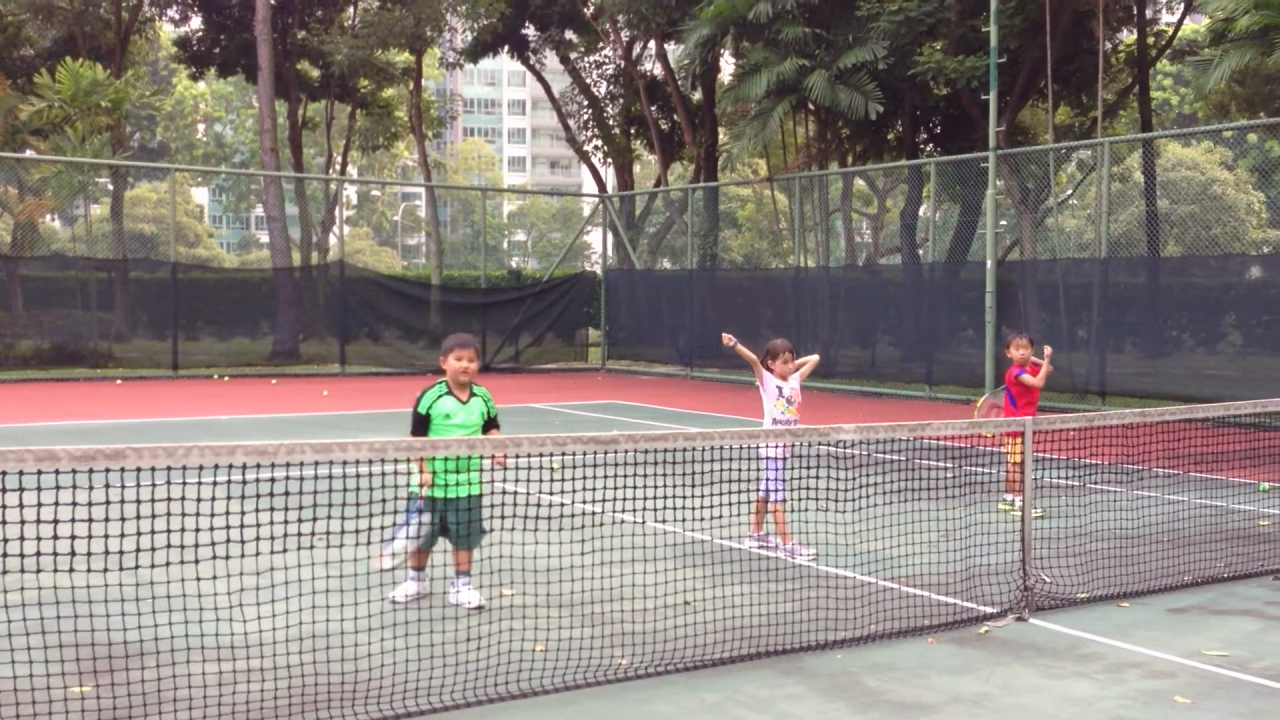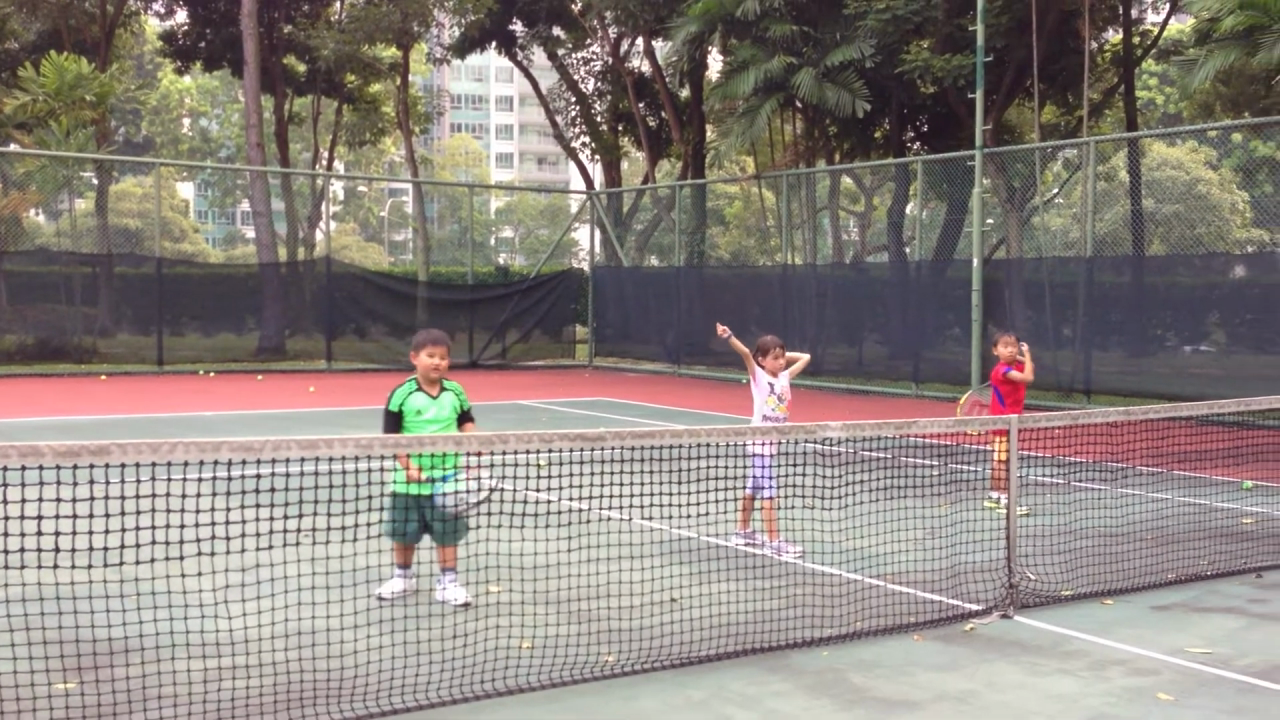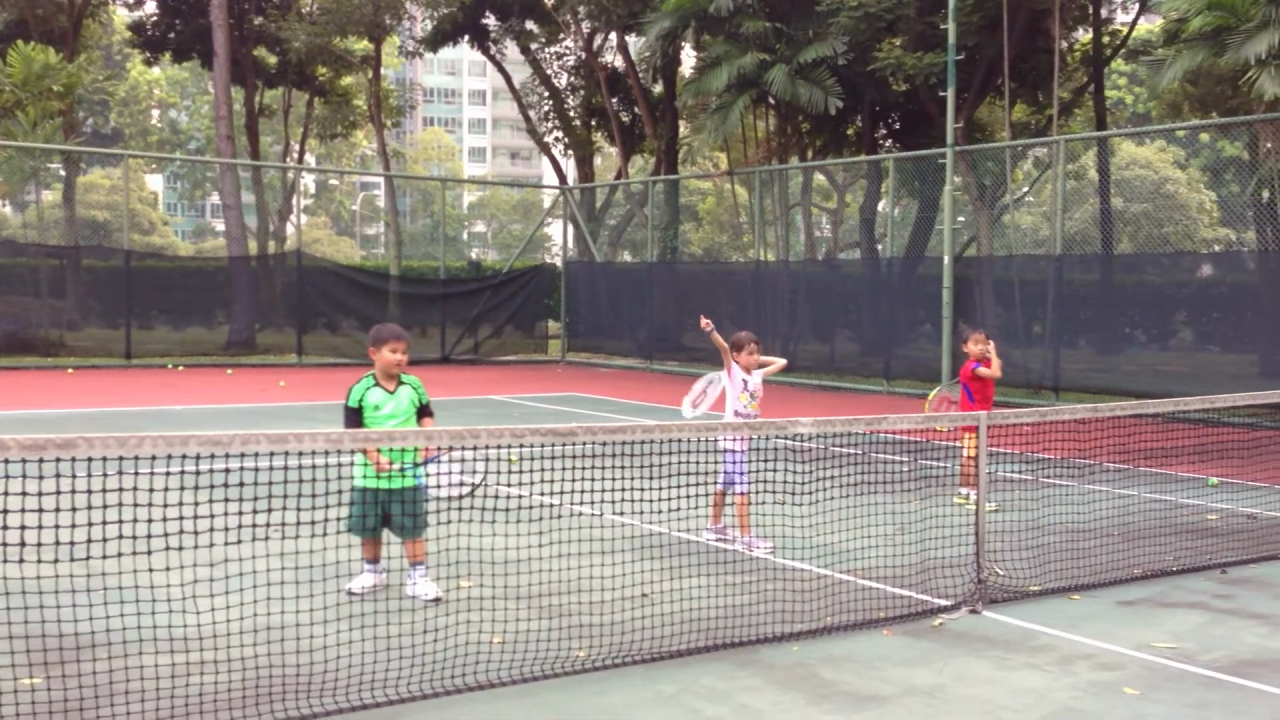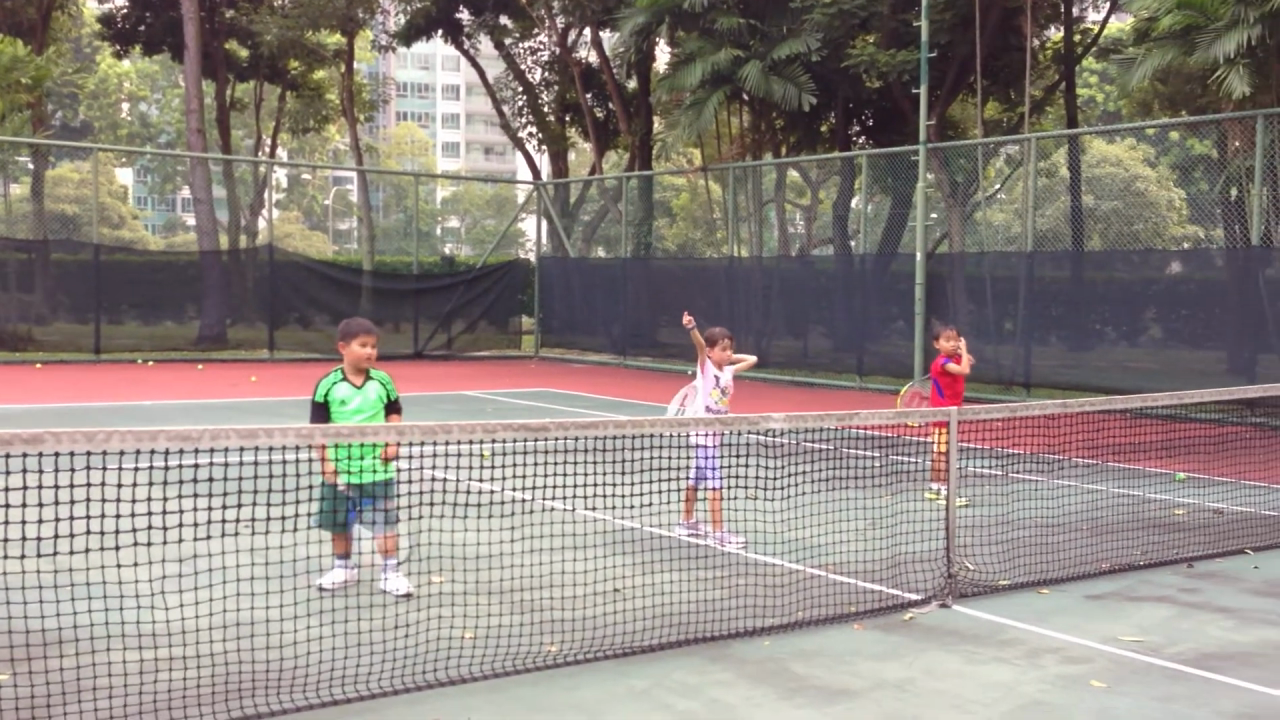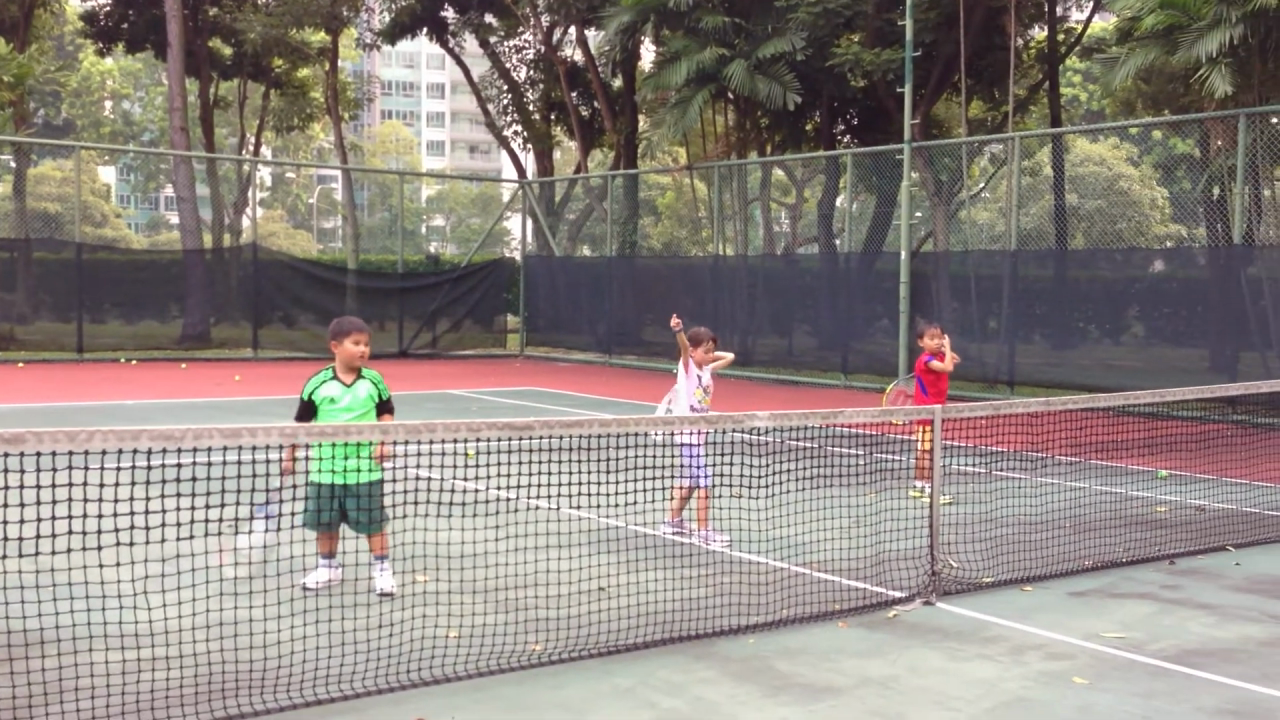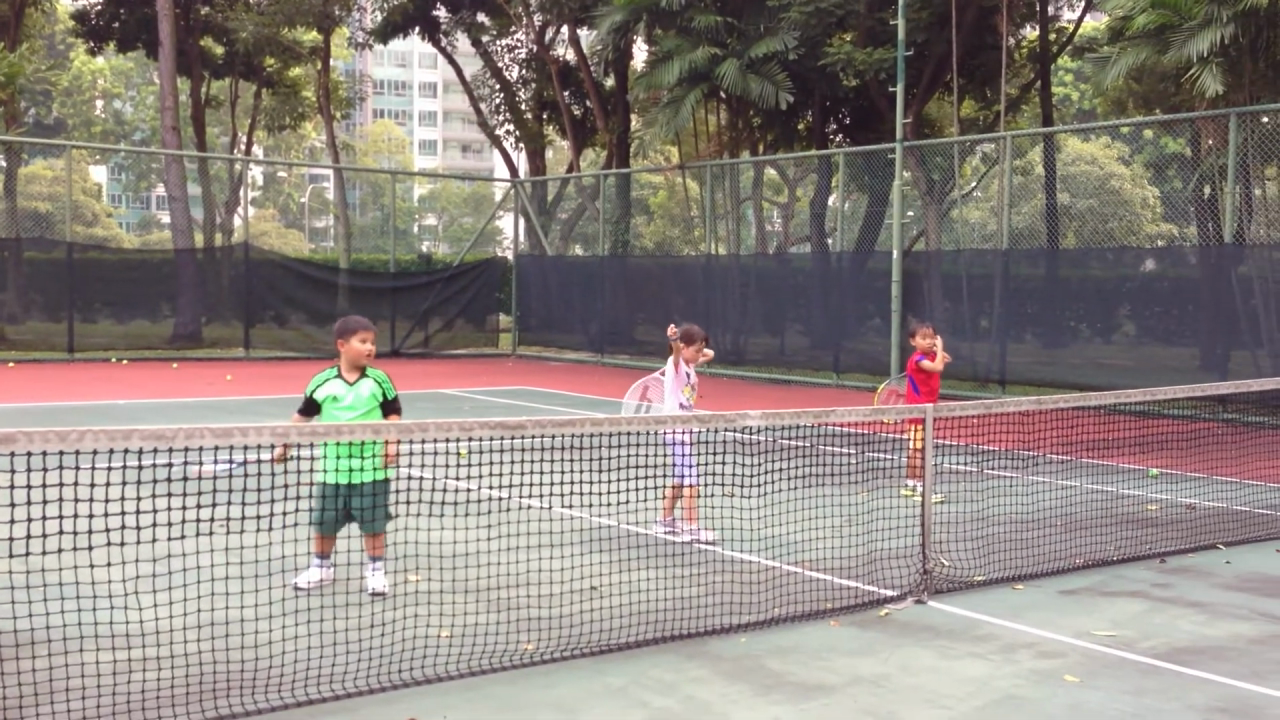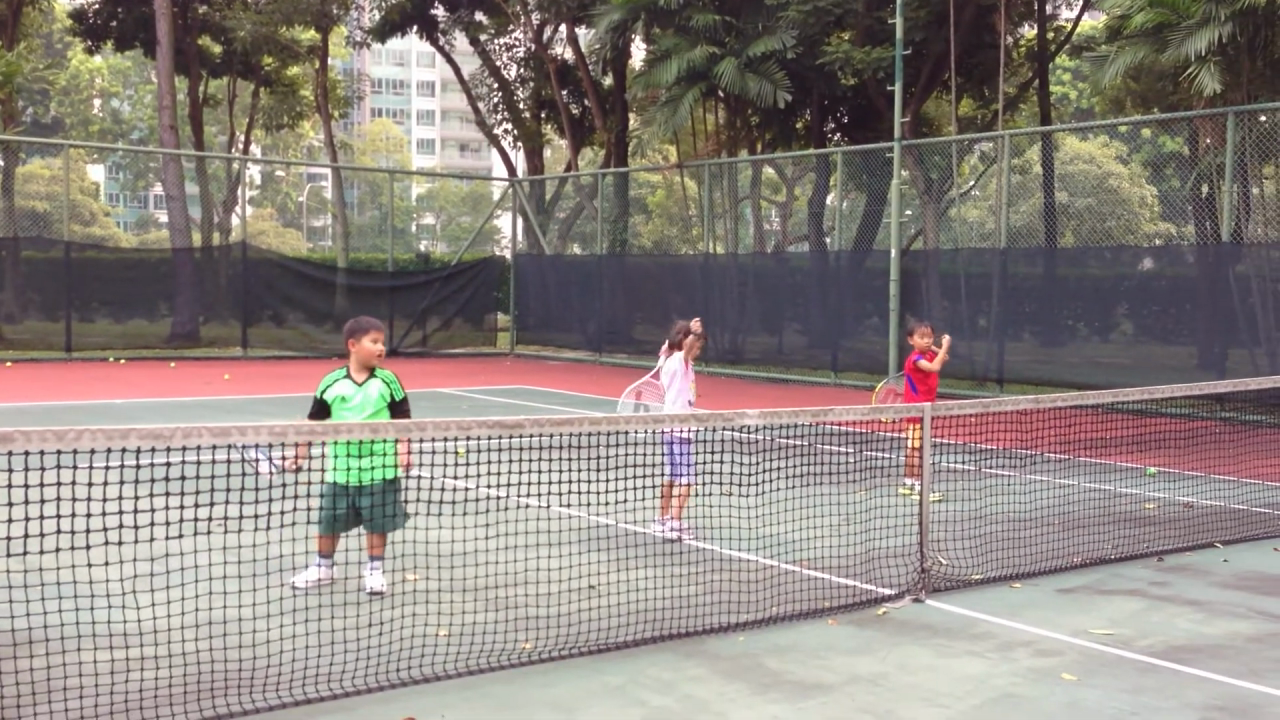
dt=0.2s
person 1, frame 1
left shoulder: (483, 398)
right shoulder: (430, 397)
left elbow: (491, 429)
right elbow: (417, 436)
right wrist: (422, 470)
left hip: (467, 482)
right hip: (432, 482)
left knee: (465, 537)
right knee: (420, 535)
left ankle: (462, 585)
right ankle: (416, 579)
person 1, frame 2
left shoulder: (455, 392)
right shoulder: (401, 394)
left elbow: (466, 421)
right elbow: (392, 435)
right wrist: (407, 465)
left hip: (446, 477)
right hip: (409, 479)
left knee: (447, 532)
right knee: (403, 533)
left ankle: (448, 582)
right ankle: (403, 577)
person 1, frame 3
left shoulder: (413, 386)
right shoulder: (360, 390)
left elbow: (426, 416)
right elbow: (354, 431)
right wrist: (375, 458)
left hip: (407, 472)
right hip: (371, 473)
left knee: (412, 526)
right knee: (368, 527)
left ankle: (418, 576)
right ankle: (373, 572)
person 1, frame 4
left shoulder: (382, 381)
right shoulder: (327, 385)
left elbow: (394, 414)
right elbow: (318, 427)
left wrist: (392, 442)
right wrist: (325, 462)
left hip: (376, 467)
right hip: (340, 468)
left knee: (384, 521)
right knee: (339, 522)
left ankle: (391, 572)
right ankle: (343, 568)
person 1, frame 5
left shoulder: (374, 380)
right shoulder: (317, 383)
left elbow: (386, 414)
right elbow: (301, 422)
left wrist: (383, 442)
right wrist: (290, 456)
left hip: (365, 467)
right hip: (327, 468)
left knee: (373, 520)
right knee: (325, 522)
left ankle: (382, 570)
right ankle: (328, 567)
person 1, frame 6
left shoulder: (379, 380)
right shoulder: (322, 382)
left elbow: (393, 414)
right elbow: (303, 416)
left wrist: (392, 443)
right wrist: (284, 445)
left hip: (370, 467)
right hip: (333, 467)
left knee: (374, 522)
right knee: (325, 521)
left ankle: (375, 571)
right ankle: (321, 567)
person 1, frame 7
left shoulder: (388, 381)
right shoulder: (331, 382)
left elbow: (402, 417)
right elbow: (314, 420)
left wrist: (403, 449)
right wrist: (302, 452)
left hip: (379, 467)
right hip: (340, 467)
left knee: (378, 522)
right knee: (330, 520)
left ankle: (374, 570)
right ankle: (322, 566)
person 2, frame 1
left shoulder: (795, 380)
right shoulder: (767, 380)
left elbow: (814, 358)
right elbow: (754, 361)
left wrist: (795, 363)
right wrist: (735, 345)
left hip: (785, 444)
right hip: (772, 444)
left knee: (766, 491)
right knee: (778, 495)
left ankle: (756, 535)
right ankle: (787, 544)
person 2, frame 2
left shoulder: (785, 377)
right shoulder: (758, 377)
left elbow: (805, 357)
right elbow: (746, 354)
left wrist: (785, 356)
right wrist: (729, 336)
left hip: (772, 441)
right hip: (761, 440)
left knee: (754, 487)
right knee: (768, 491)
left ankle: (743, 532)
right ankle: (774, 541)
person 2, frame 3
left shoulder: (757, 375)
right shoulder: (733, 372)
left elbow: (782, 362)
right elbow: (724, 349)
left wrist: (758, 358)
right wrist: (710, 330)
left hip: (743, 436)
right hip: (733, 436)
left knee: (724, 483)
right knee: (741, 486)
left ankle: (714, 527)
right ankle: (745, 537)
person 2, frame 4
left shoulder: (728, 371)
right shoulder: (705, 368)
left elbow: (752, 359)
right elbow: (700, 345)
left wrist: (730, 358)
right wrist: (691, 327)
left hip: (713, 432)
right hip: (704, 432)
left knee: (696, 479)
right knee: (714, 482)
left ankle: (687, 522)
right ankle: (718, 532)
person 2, frame 5
left shoulder: (706, 370)
right shoulder: (687, 367)
left elbow: (729, 357)
right elbow: (683, 347)
left wrist: (709, 355)
right wrist: (678, 330)
left hip: (697, 431)
right hip: (688, 431)
left knee: (688, 480)
right knee: (702, 481)
left ankle: (673, 521)
right ankle: (703, 531)
person 2, frame 6
left shoulder: (689, 365)
right shoulder: (676, 364)
left elbow: (710, 354)
right elbow: (676, 350)
left wrist: (696, 350)
right wrist: (673, 338)
left hip: (683, 428)
right hip: (677, 428)
left knee: (679, 477)
right knee: (690, 478)
left ankle: (666, 520)
right ankle: (692, 527)
person 2, frame 7
left shoulder: (673, 360)
right shoulder: (680, 360)
left elbow: (677, 349)
right elbow: (688, 345)
left wrist: (669, 344)
right wrist: (694, 333)
left hip: (672, 425)
right hip: (679, 426)
left knee: (672, 474)
right knee: (685, 476)
left ankle: (663, 519)
right ankle: (674, 523)
person 3, frame 1
left shoulder: (1031, 369)
right shoulder: (1016, 372)
left elbow: (1048, 369)
right elbow: (1039, 383)
left wrist: (1034, 360)
right wrist: (1047, 359)
left knee: (1014, 463)
right knee: (1017, 463)
left ankle: (1008, 498)
right ankle: (1019, 502)
person 3, frame 2
left shoulder: (1014, 367)
right shoulder: (1003, 370)
left elbow: (1029, 368)
right elbow: (1029, 377)
left wrist: (1020, 357)
right wrist: (1028, 355)
left knee: (999, 461)
right knee: (1002, 461)
left ankle: (994, 496)
right ankle: (1004, 500)
person 3, frame 3
left shoulder: (982, 364)
right shoulder: (972, 366)
left elbow: (997, 365)
right elbow: (996, 374)
left wrist: (989, 355)
right wrist: (993, 352)
left knee: (968, 457)
right knee: (972, 457)
left ankle: (963, 492)
right ankle: (973, 496)
person 3, frame 4
left shoulder: (953, 360)
right shoulder: (943, 362)
left elbow: (970, 361)
right elbow: (965, 370)
left wrist: (961, 351)
right wrist: (963, 350)
left knee: (939, 452)
right knee: (943, 453)
left ankle: (935, 487)
right ankle: (944, 491)
person 3, frame 5
left shoulder: (938, 357)
right shoulder: (926, 359)
left elbow: (955, 360)
right elbow: (948, 368)
left wrist: (945, 349)
right wrist: (947, 347)
left knee: (923, 450)
right knee: (927, 451)
left ankle: (918, 485)
right ankle: (928, 489)
person 3, frame 6
left shoulder: (929, 357)
right shoulder: (918, 359)
left elbow: (946, 359)
right elbow: (938, 367)
left wrist: (937, 349)
right wrist: (940, 348)
left knee: (914, 449)
right knee: (918, 449)
left ankle: (910, 484)
right ankle: (920, 488)
person 3, frame 7
left shoulder: (928, 356)
right shoulder: (915, 358)
left elbow: (944, 359)
right elbow: (935, 367)
left wrist: (934, 348)
right wrist: (945, 346)
left knee: (913, 447)
right knee: (917, 448)
left ankle: (908, 482)
right ankle: (918, 486)
